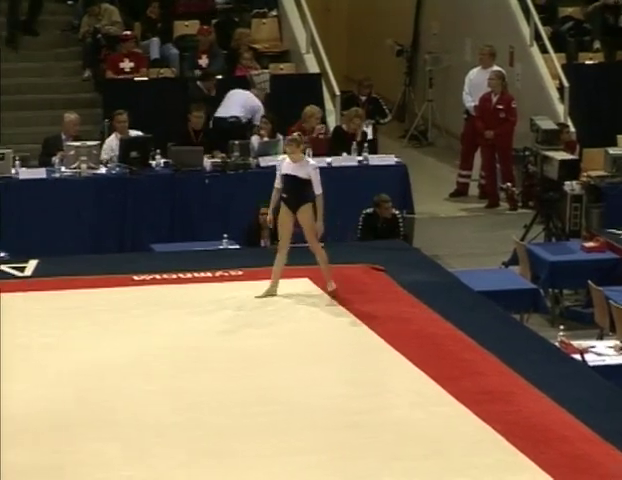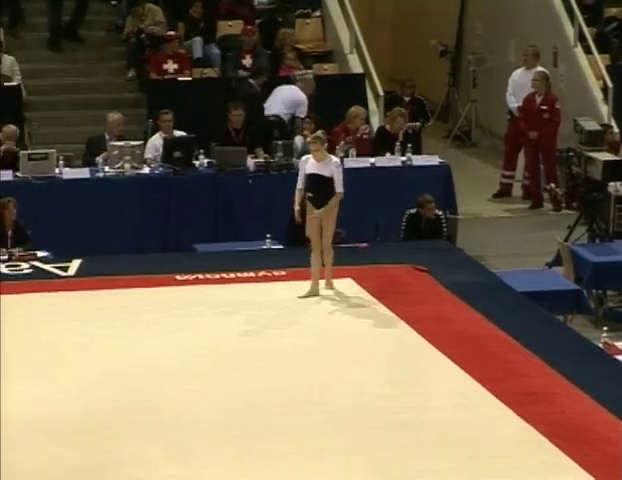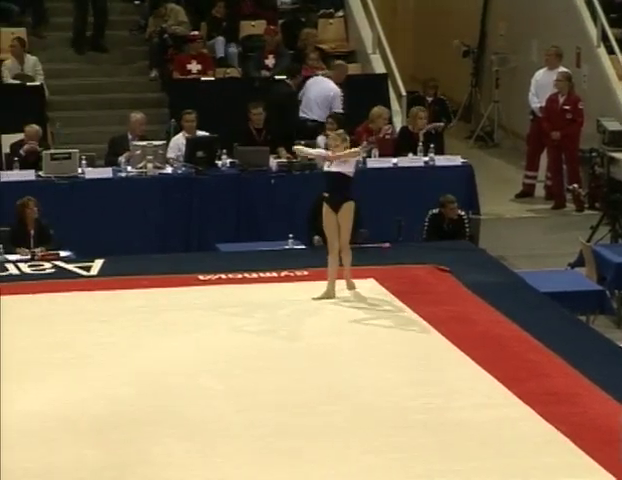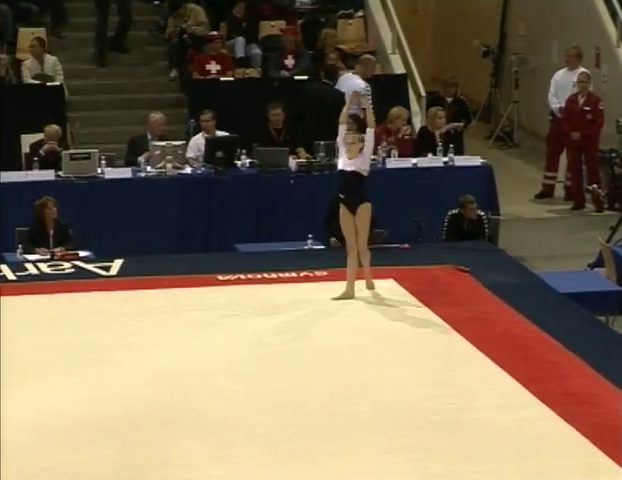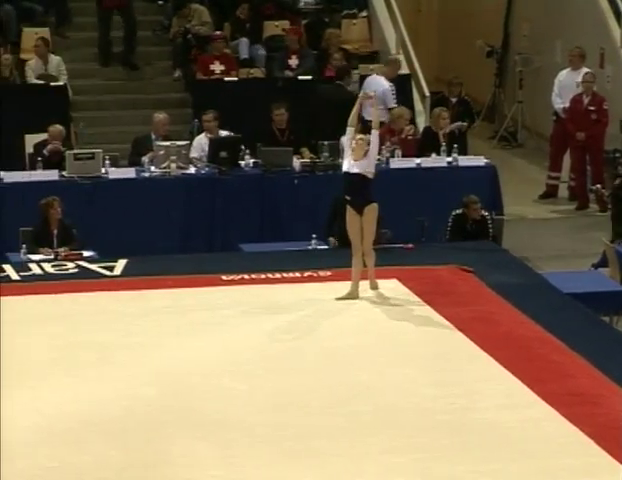
dt=0.4s
person 1, frame 1
left shoulder: (310, 165)
right shoulder: (282, 161)
left elbow: (318, 193)
right elbow: (277, 187)
left wrist: (319, 220)
right wrist: (270, 210)
left hip: (303, 206)
right hip: (286, 205)
left knee: (313, 244)
right knee: (282, 246)
left ankle: (329, 280)
right ankle: (273, 286)
person 1, frame 2
left shoulder: (334, 162)
right shoulder: (305, 161)
left elbow: (339, 192)
right elbow: (300, 187)
left wrist: (323, 210)
right wrist: (297, 205)
left hip: (329, 204)
right hip: (312, 204)
left knee: (326, 244)
right knee: (315, 245)
left ankle: (328, 277)
right ankle: (314, 286)
person 1, frame 3
left shoulder: (350, 158)
right shoulder: (324, 157)
left elbow: (357, 151)
right elbow: (298, 149)
left wrist: (337, 152)
right wrist: (321, 153)
left hip: (345, 203)
right hip: (328, 204)
left knee: (343, 244)
right knee: (332, 246)
left ankle: (348, 277)
right ankle: (331, 288)
person 1, frame 4
left shoulder: (364, 157)
right shoulder: (342, 154)
left elbow: (370, 127)
right elbow: (342, 125)
left wrist: (365, 104)
right wrist: (349, 103)
left hip: (361, 205)
right hip: (345, 206)
left knee: (361, 246)
right knee: (350, 247)
left ankle: (368, 277)
right ankle: (349, 288)
person 1, frame 5
left shoulder: (370, 159)
right shoulder: (348, 156)
left elbow: (375, 129)
right elbow: (350, 125)
left wrist: (375, 105)
right wrist: (358, 102)
left hip: (368, 206)
right hip: (351, 207)
left knee: (367, 247)
right knee: (356, 248)
left ankle: (372, 277)
right ankle: (354, 288)
person 2, frame 1
right shoulder: (473, 73)
right elbow: (466, 92)
right wrist: (473, 106)
right hip: (472, 115)
right knee: (466, 150)
left ankle: (485, 187)
right ankle: (462, 186)
person 2, frame 2
right shoulder: (516, 73)
right elbow: (509, 93)
right wrist: (516, 107)
right hip: (515, 116)
right knee: (510, 151)
left ankle: (528, 187)
right ankle: (505, 186)
person 2, frame 3
right shoulder: (539, 74)
right elbow: (532, 94)
right wrist: (539, 107)
right hip: (538, 116)
right knee: (532, 152)
right ankle: (528, 187)
person 2, frame 4
right shoulder: (559, 74)
right elbow: (551, 94)
right wrist: (558, 108)
right hip: (557, 116)
right knee: (551, 152)
left ankle: (570, 188)
right ankle: (548, 187)
person 2, frame 5
right shoulder: (562, 74)
right elbow: (555, 94)
right wrist: (562, 108)
right hip: (561, 117)
right knee: (555, 153)
left ankle: (574, 189)
right ankle: (551, 188)
person 3, frame 1
left shoulder: (508, 99)
right shoulder: (484, 98)
left elbow: (512, 121)
right elbow: (478, 118)
left wrist: (495, 133)
right wrist: (484, 131)
left hip: (503, 140)
right hip: (486, 139)
left knee: (506, 168)
right knee: (488, 168)
left ankle: (512, 200)
right ankle: (493, 199)
person 3, frame 2
left shoulder: (552, 100)
right shoulder: (528, 99)
left elbow: (555, 122)
right elbow: (522, 119)
left wrist: (539, 133)
right wrist: (527, 132)
left hip: (547, 141)
right hip: (530, 140)
left knee: (550, 169)
right knee: (532, 169)
left ankle: (556, 201)
right ankle: (536, 200)
person 3, frame 3
left shoulder: (575, 100)
right shoulder: (551, 99)
left elbow: (578, 122)
right elbow: (544, 119)
left wrist: (562, 133)
right wrist: (550, 132)
left hip: (570, 140)
right hip: (552, 140)
left knee: (572, 169)
right knee: (554, 169)
left ankle: (578, 201)
right ankle: (559, 200)
person 3, frame 4
left shoulder: (596, 100)
right shoulder: (571, 99)
left elbow: (599, 123)
right elbow: (564, 119)
left wrist: (582, 134)
right wrist: (570, 133)
left hip: (589, 141)
right hip: (572, 141)
left knee: (592, 170)
right knee: (574, 170)
left ankle: (598, 202)
right ankle: (578, 201)
person 3, frame 5
left shoulder: (600, 100)
right shoulder: (575, 100)
left elbow: (603, 123)
right elbow: (569, 120)
left wrist: (587, 134)
right wrist: (575, 133)
left hip: (594, 141)
right hip: (576, 141)
left knee: (597, 171)
right knee: (578, 170)
left ankle: (602, 202)
right ankle: (582, 201)
